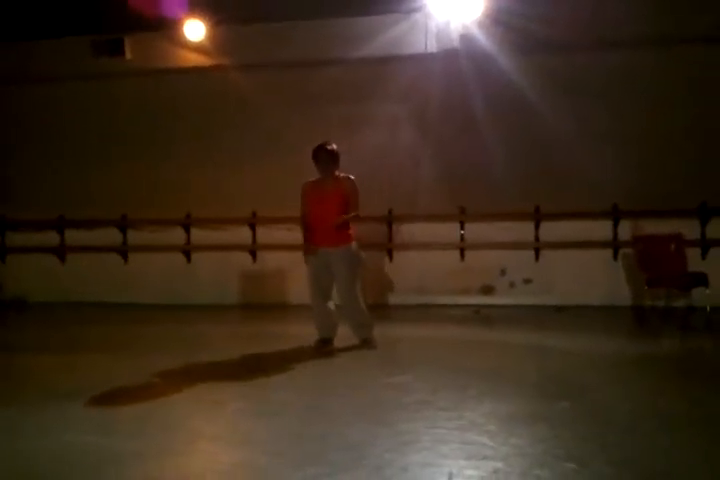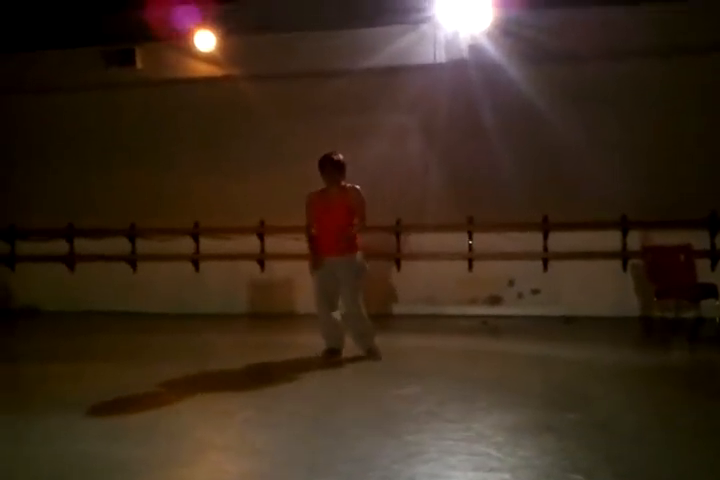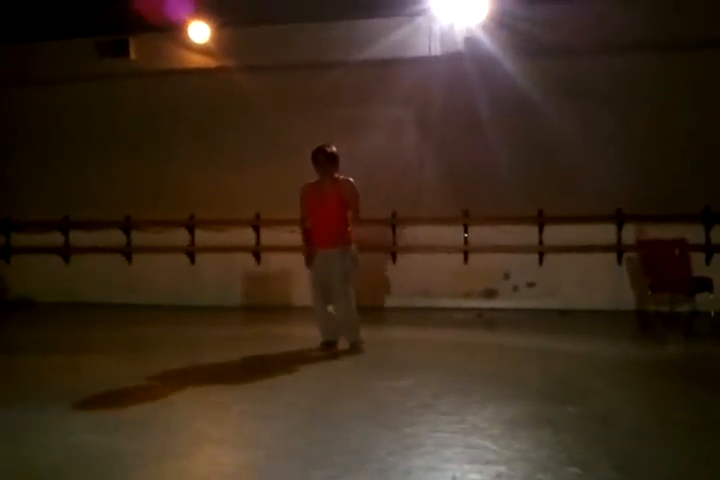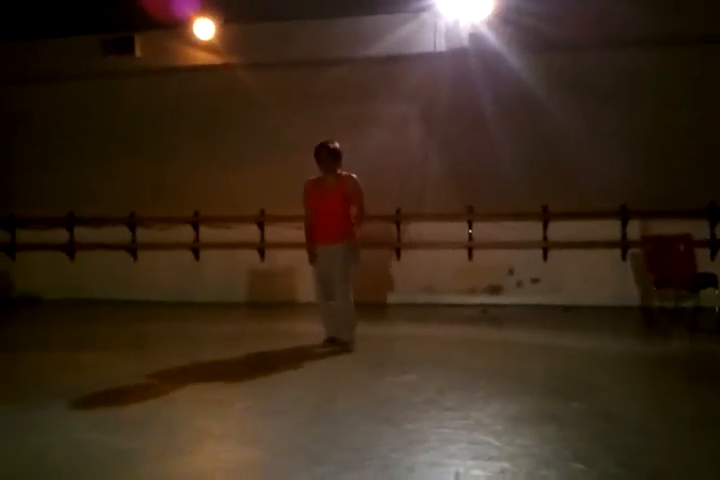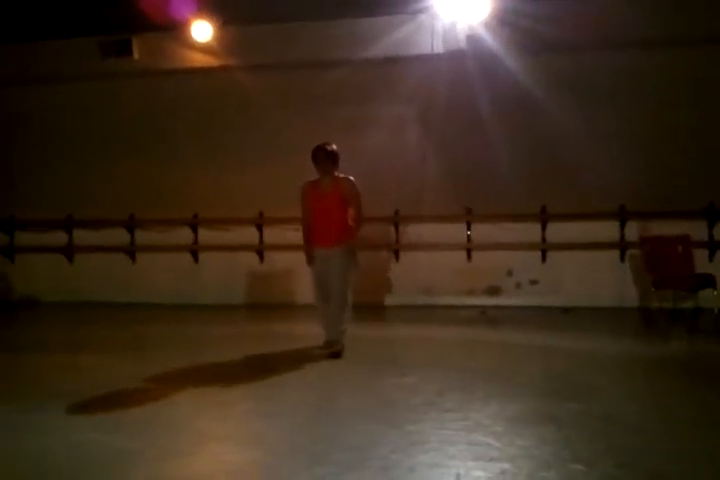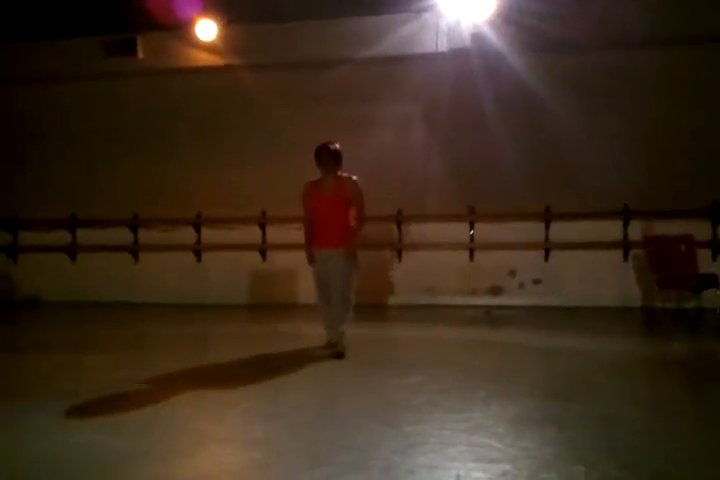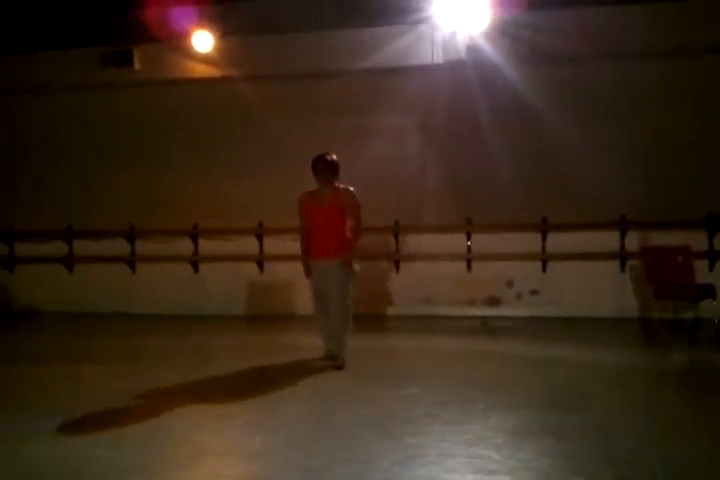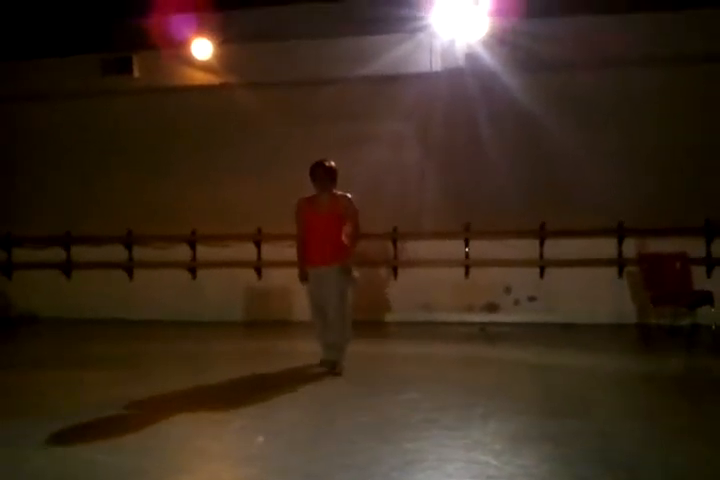
dt=0.1s
person 1, frame 1
left shoulder: (347, 182)
right shoulder: (308, 188)
left elbow: (355, 211)
right elbow: (304, 217)
left wrist: (341, 219)
right wrist: (307, 239)
left hip: (342, 246)
right hip: (317, 248)
left knee: (349, 294)
right knee: (318, 295)
left ankle: (365, 334)
right ankle: (326, 334)
person 1, frame 2
left shoulder: (353, 193)
right shoulder: (314, 198)
left elbow: (362, 221)
right elbow: (309, 228)
left wrist: (350, 235)
right wrist: (313, 252)
left hip: (348, 256)
right hip: (323, 258)
left knee: (353, 304)
right knee: (324, 305)
left ankle: (368, 345)
right ankle: (333, 345)
person 1, frame 3
left shoulder: (346, 185)
right shoulder: (307, 190)
left elbow: (355, 214)
right elbow: (304, 221)
left wrist: (346, 235)
right wrist: (307, 247)
left hip: (340, 249)
right hip: (317, 250)
left knee: (343, 295)
right knee: (320, 297)
left ankle: (354, 338)
right ankle: (330, 336)
person 1, frame 4
left shoulder: (349, 181)
right shoulder: (311, 186)
left elbow: (360, 211)
right elbow: (309, 218)
left wrist: (352, 236)
right wrist: (309, 244)
left hip: (343, 245)
right hip: (320, 246)
left knee: (342, 291)
right knee: (324, 294)
left ankle: (347, 336)
right ankle: (333, 333)
person 1, frame 5
left shoulder: (347, 184)
right shoulder: (308, 188)
left elbow: (357, 214)
right elbow: (306, 220)
left wrist: (352, 241)
right wrist: (307, 247)
left hip: (341, 248)
right hip: (318, 249)
left knee: (339, 294)
right knee: (323, 296)
left ankle: (336, 339)
right ankle: (331, 336)
person 1, frame 6
left shoulder: (350, 183)
right shoulder: (310, 188)
left elbow: (359, 215)
right elbow: (308, 220)
left wrist: (353, 242)
right wrist: (308, 247)
left hip: (342, 248)
right hip: (320, 249)
left knee: (341, 295)
right knee: (325, 296)
left ankle: (337, 339)
right ankle: (333, 336)
person 1, frame 7
left shoulder: (347, 195)
right shoulder: (306, 199)
left elbow: (356, 225)
right elbow: (305, 231)
left wrist: (350, 252)
right wrist: (305, 259)
left hip: (339, 259)
right hip: (316, 260)
left knee: (339, 306)
right knee: (322, 308)
left ankle: (336, 351)
right ankle: (331, 347)
person 1, frame 8
left shoulder: (344, 201)
right shoulder: (303, 205)
left elbow: (354, 232)
right elbow: (301, 237)
left wrist: (348, 258)
right wrist: (301, 265)
left hip: (337, 266)
right hip: (313, 267)
left knee: (338, 313)
right knee: (320, 315)
left ankle: (335, 358)
right ankle: (329, 354)
